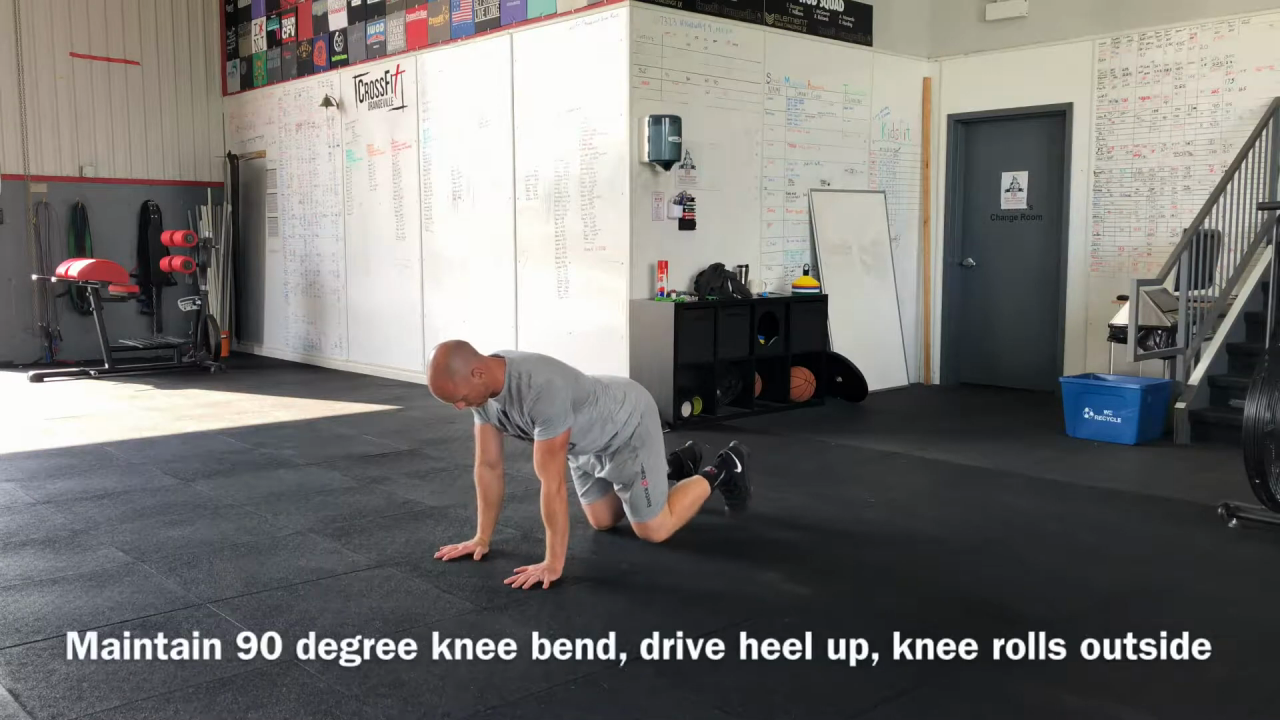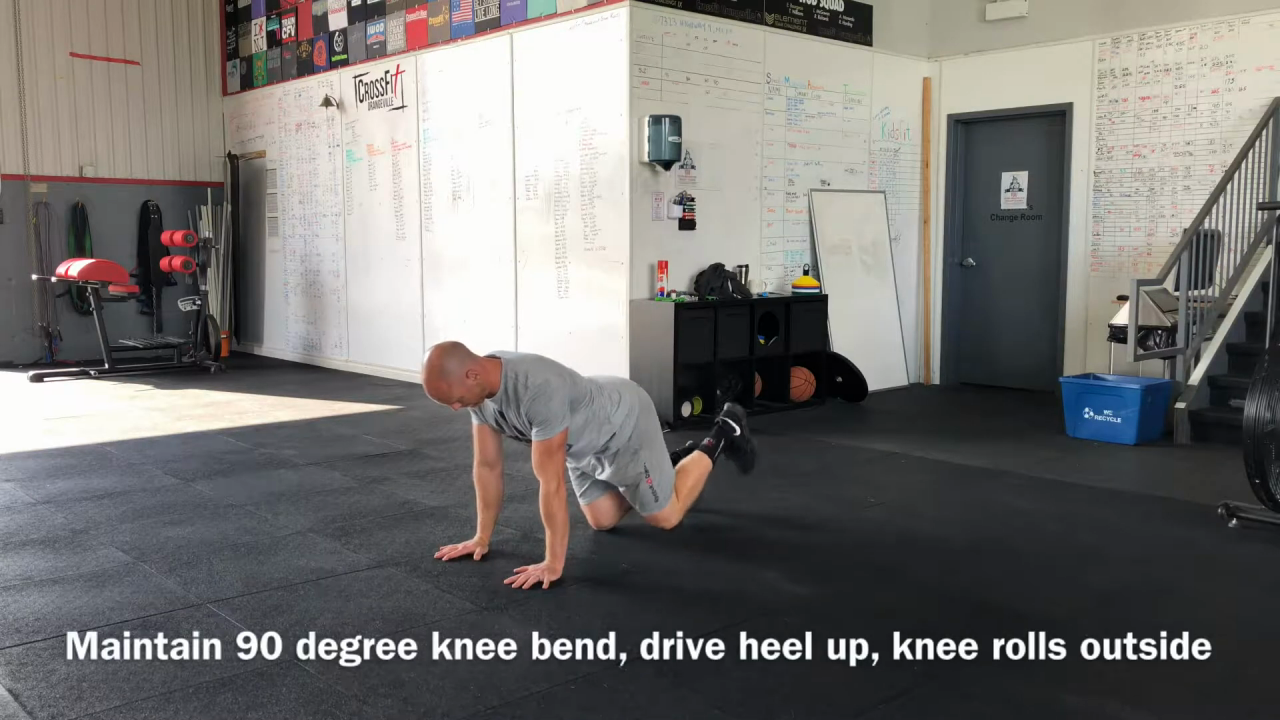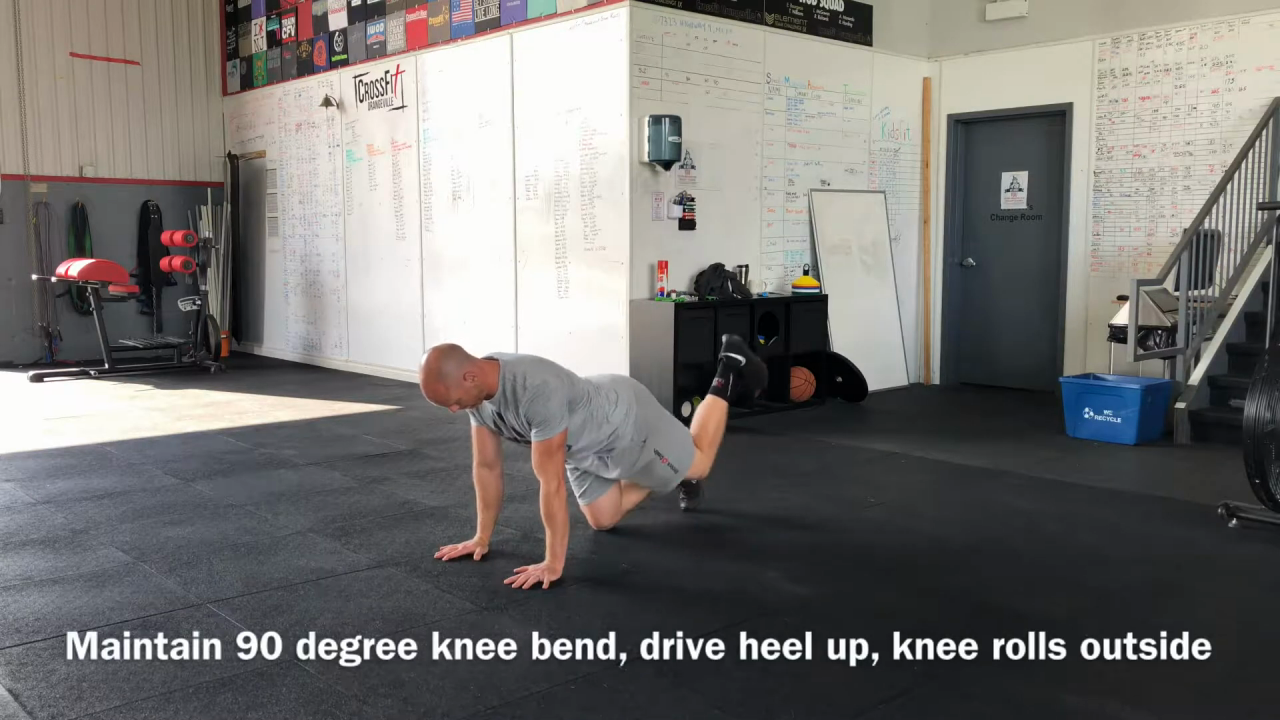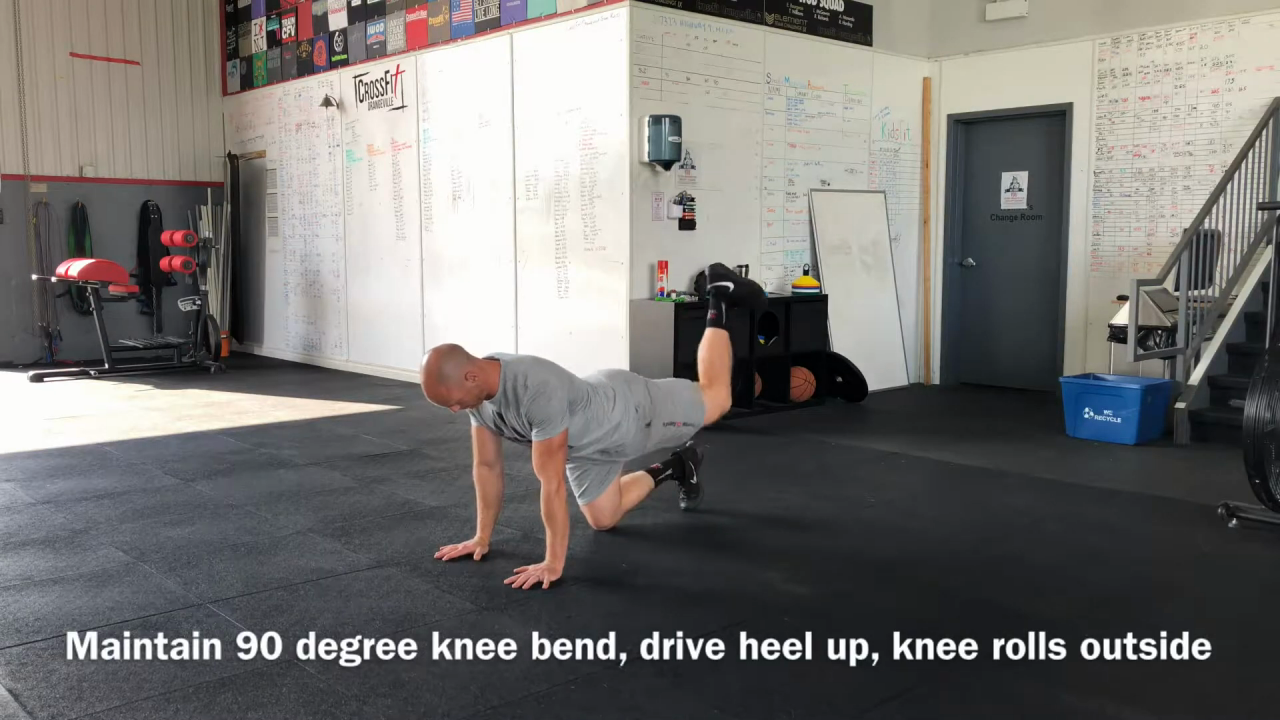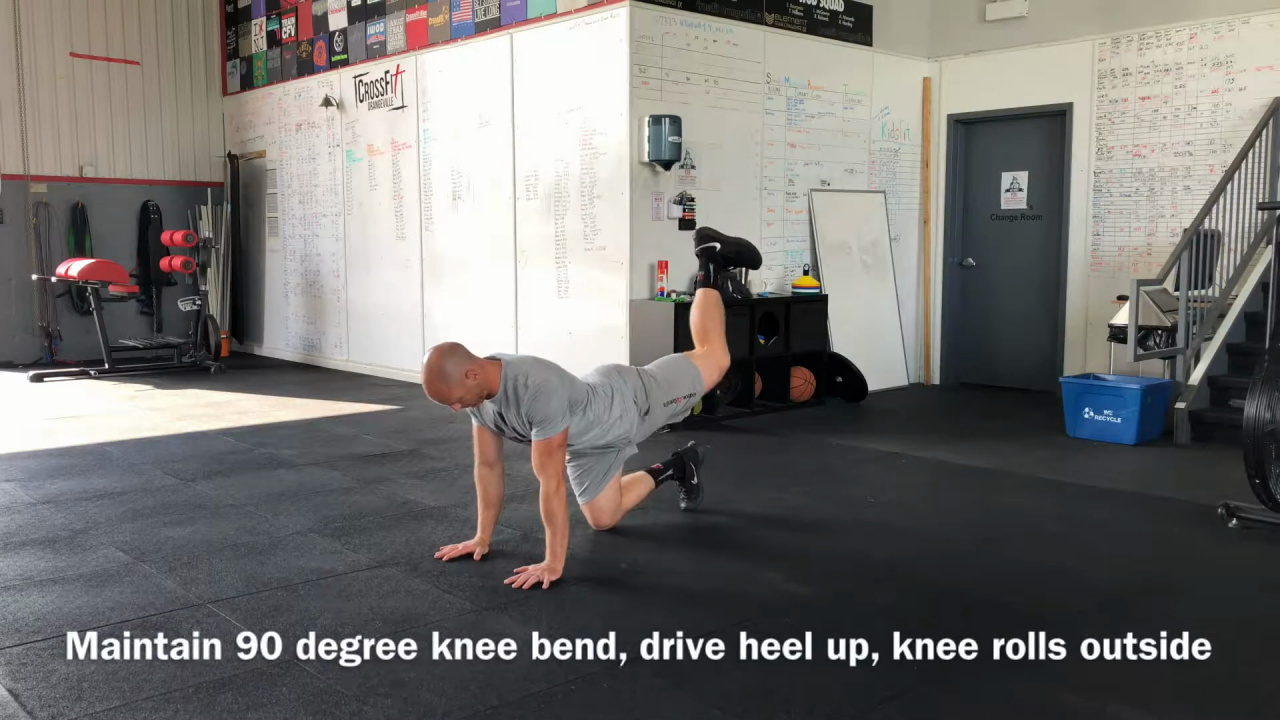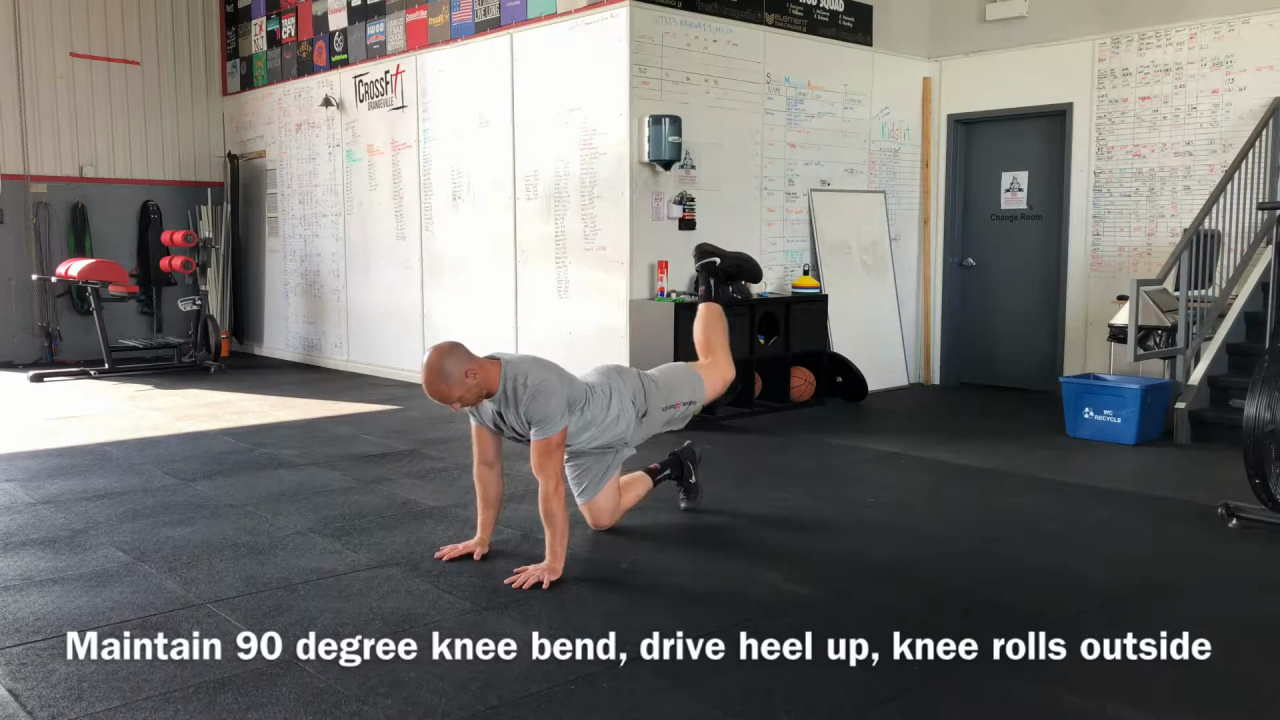
dt=0.3s
person 1, frame 1
left shoulder: (541, 389)
right shoulder: (482, 386)
left elbow: (552, 481)
right elbow: (488, 466)
left wrist: (554, 562)
right wrist: (482, 538)
left hip: (627, 423)
right hip: (589, 438)
left knee: (654, 529)
right knee: (603, 523)
left ankle: (722, 469)
right ankle: (674, 465)
person 1, frame 2
left shoulder: (538, 389)
right shoulder: (478, 387)
left elbow: (551, 482)
right elbow: (487, 466)
left wrist: (554, 562)
right wrist: (482, 537)
left hip: (623, 422)
right hip: (586, 440)
left knee: (666, 517)
right knee: (603, 521)
left ankle: (722, 434)
right ankle: (666, 466)
person 1, frame 3
left shoulder: (536, 390)
right shoulder: (476, 389)
left elbow: (551, 482)
right elbow: (487, 467)
left wrist: (553, 563)
right wrist: (481, 538)
left hip: (624, 420)
right hip: (584, 442)
left knee: (695, 466)
right knee: (604, 520)
left ankle: (730, 368)
right ankle: (651, 474)
person 1, frame 4
left shoulder: (537, 392)
right shoulder: (476, 391)
left elbow: (552, 482)
right elbow: (487, 467)
left wrist: (553, 564)
right wrist: (482, 539)
left hip: (627, 412)
left knee: (717, 398)
right knee: (604, 520)
left ankle: (721, 298)
right ankle: (674, 468)
person 1, frame 5
left shoulder: (538, 389)
right shoulder: (477, 389)
left elbow: (552, 481)
right elbow: (488, 466)
left wrist: (554, 562)
right wrist: (482, 537)
left hip: (628, 403)
left knee: (714, 361)
right knee: (603, 520)
left ankle: (710, 267)
right ankle: (673, 469)
person 1, frame 6
left shoulder: (537, 390)
right shoulder: (475, 391)
left elbow: (550, 481)
right elbow: (487, 465)
left wrist: (554, 562)
right wrist: (483, 537)
left hip: (626, 405)
left knee: (719, 373)
right knee: (602, 519)
left ankle: (711, 280)
right ankle: (671, 468)
